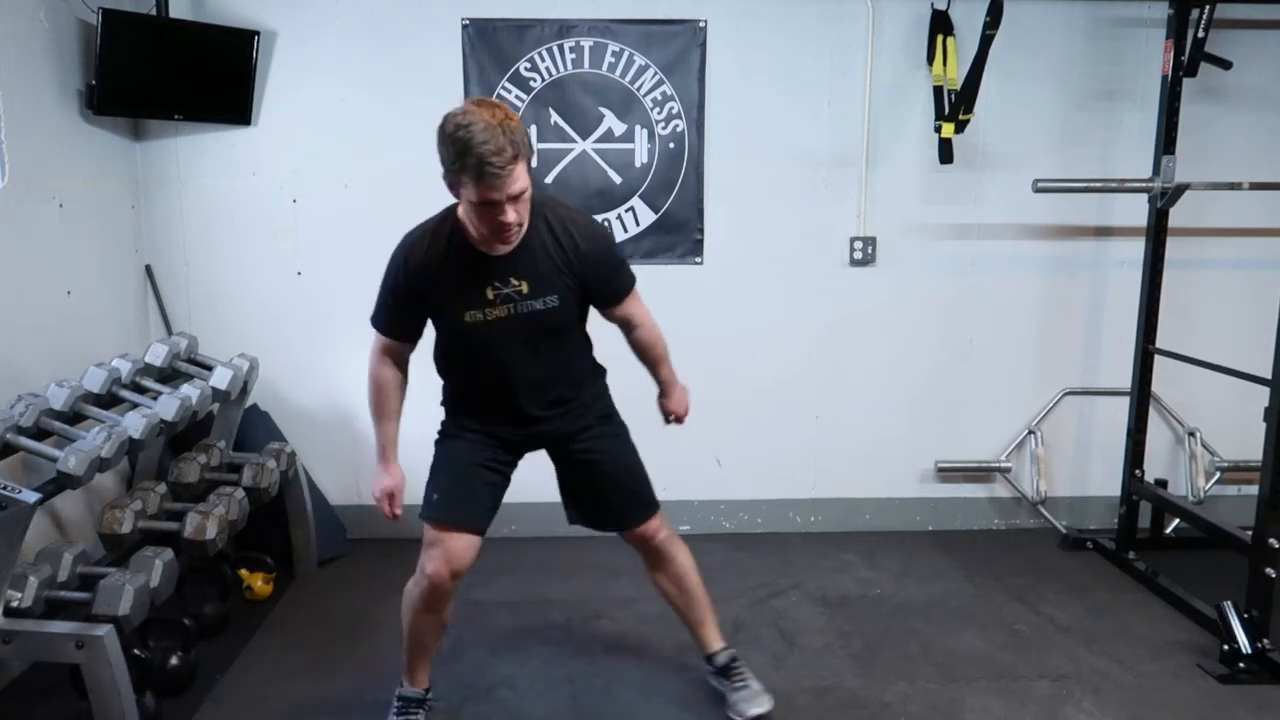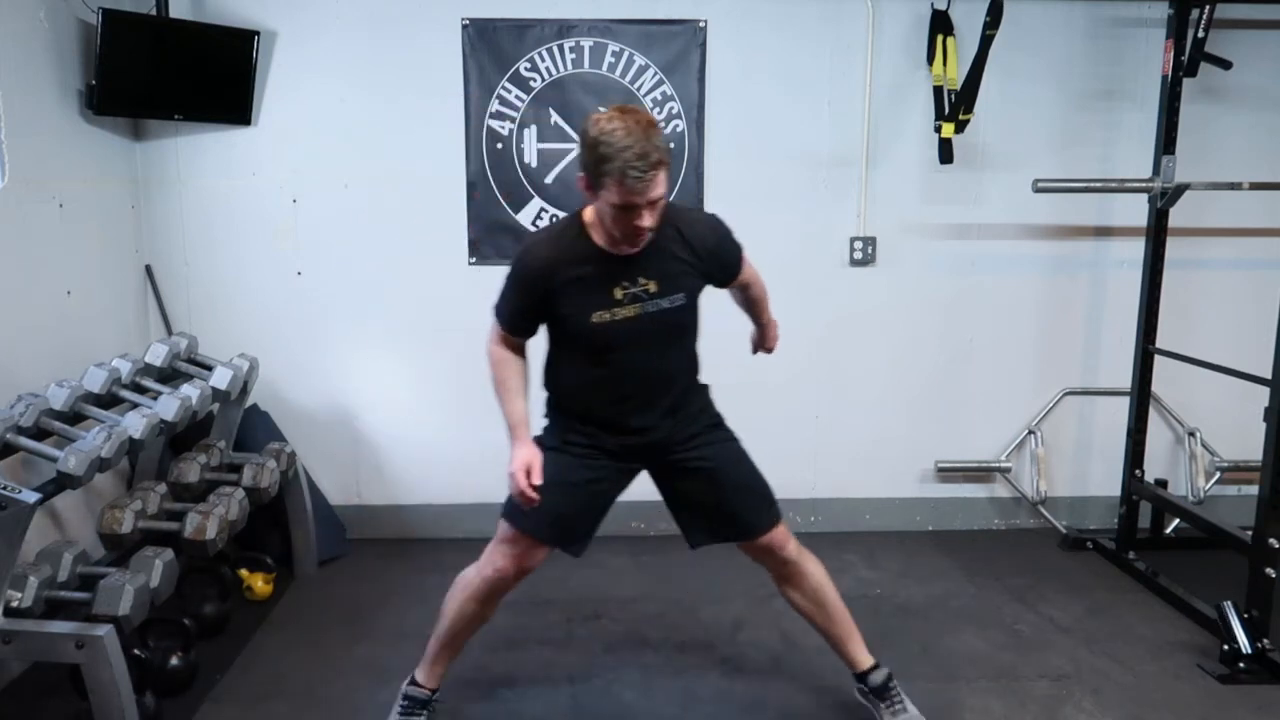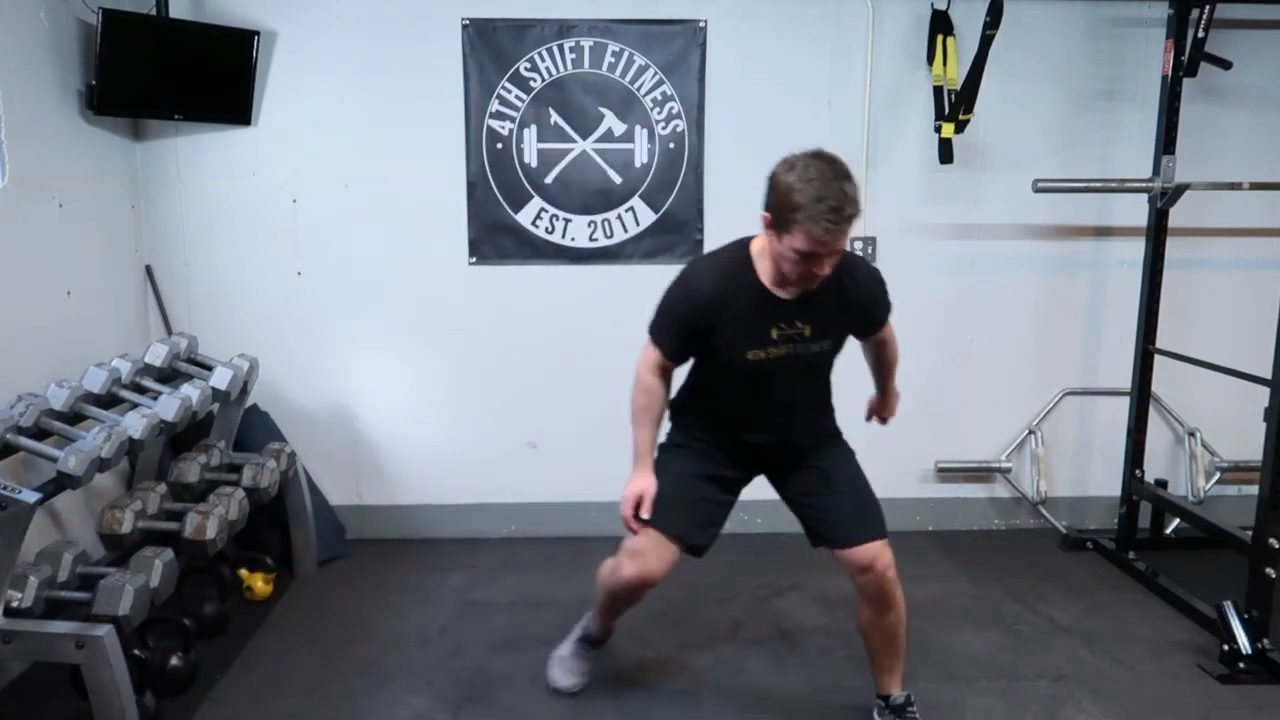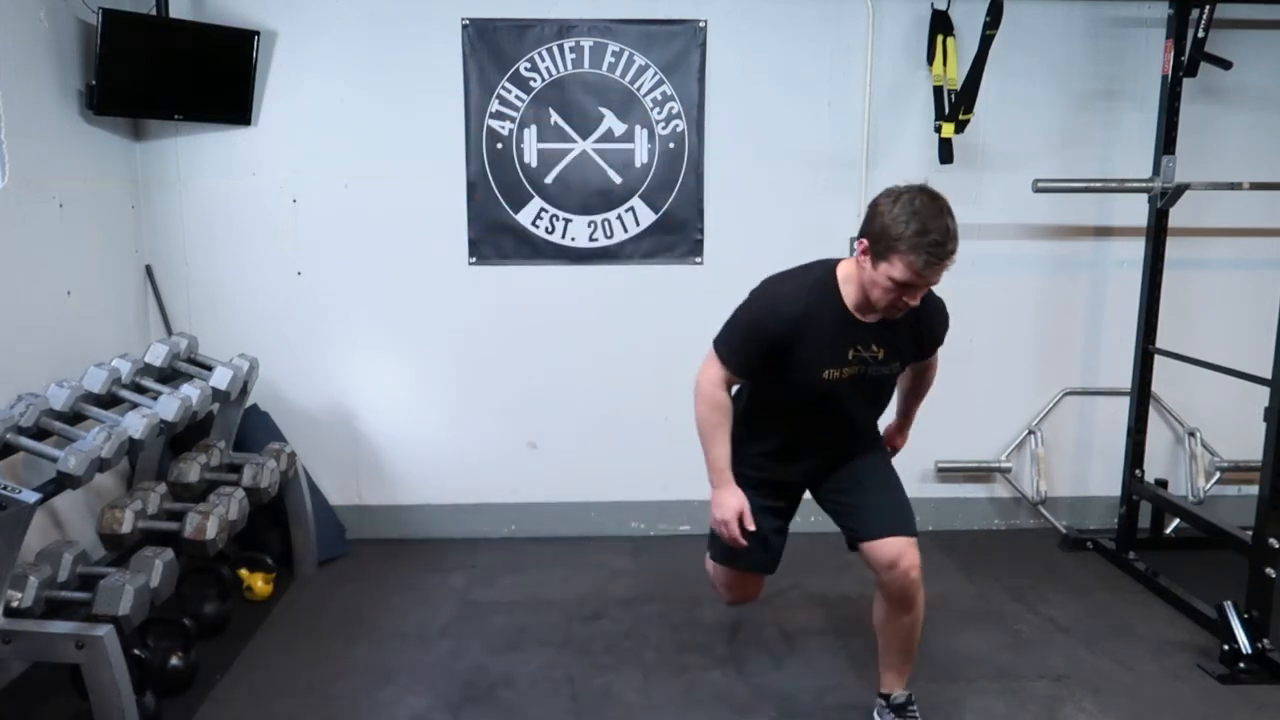
dt=0.2s
person 1, frame 1
left shoulder: (578, 236)
right shoulder: (421, 260)
left elbow: (632, 317)
right elbow: (388, 357)
left wrist: (670, 386)
right wrist: (387, 458)
left hip: (579, 408)
right hip: (480, 423)
left knee: (653, 536)
right knee: (441, 567)
left ankle: (720, 659)
person 1, frame 2
left shoulder: (698, 235)
right shoulder: (545, 261)
left elbow: (743, 279)
right elbow: (507, 344)
left wrist: (765, 323)
right wrist: (521, 439)
left hip: (685, 422)
right hip: (584, 433)
left knee: (778, 549)
right knee: (505, 563)
person 1, frame 3
left shoulder: (859, 283)
right shoulder: (707, 286)
left elbow: (879, 336)
right elbow: (655, 368)
left wrist: (887, 390)
right wrist: (644, 466)
left hip: (808, 440)
right hip: (711, 439)
left knee: (874, 566)
right knee: (642, 567)
right ankle: (594, 630)
person 1, frame 4
left shoulder: (927, 316)
right shoulder: (784, 302)
right elbow: (713, 382)
left wrist: (904, 423)
right wrist: (723, 484)
left hip: (851, 449)
right hip: (762, 452)
left knee: (902, 568)
right knee: (736, 588)
right ankle: (733, 557)
